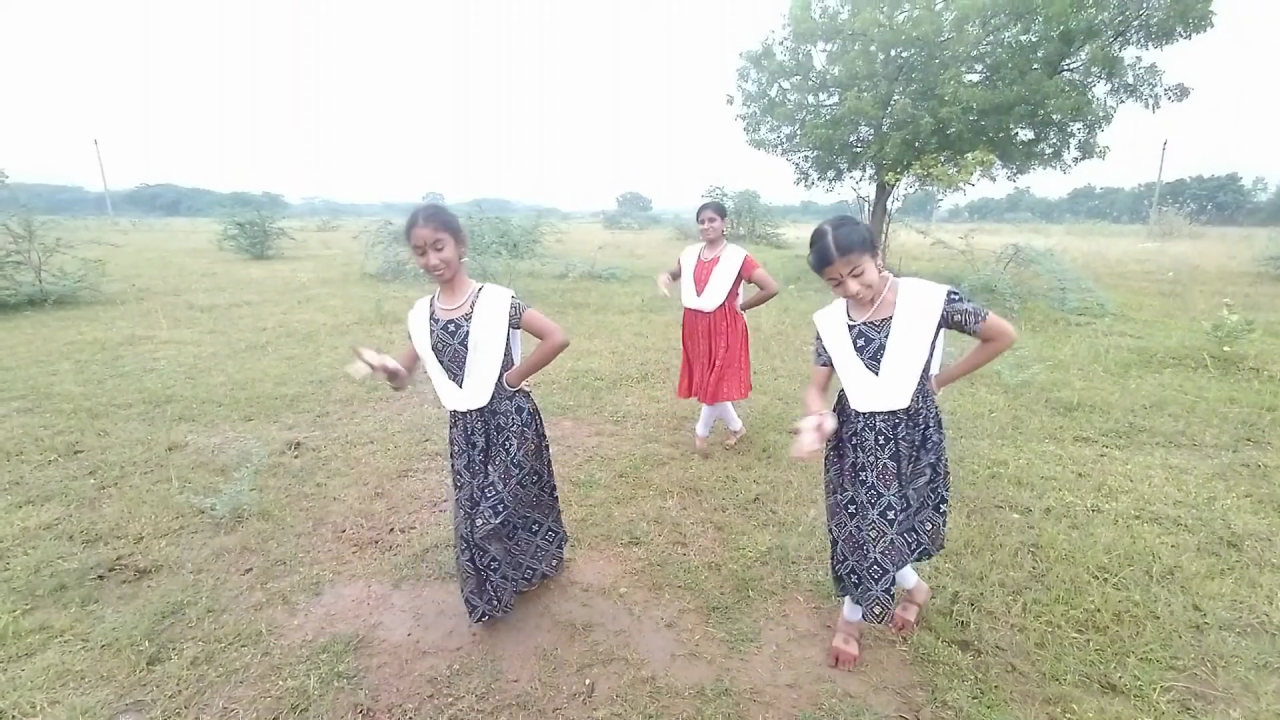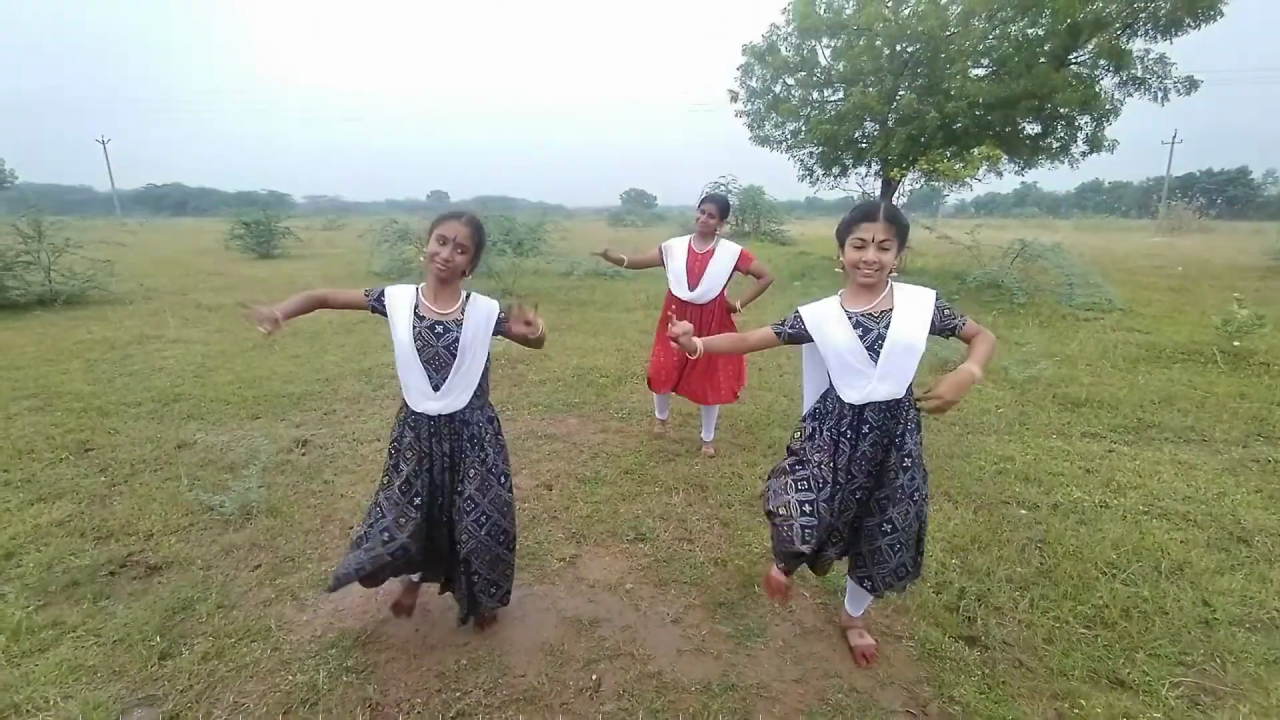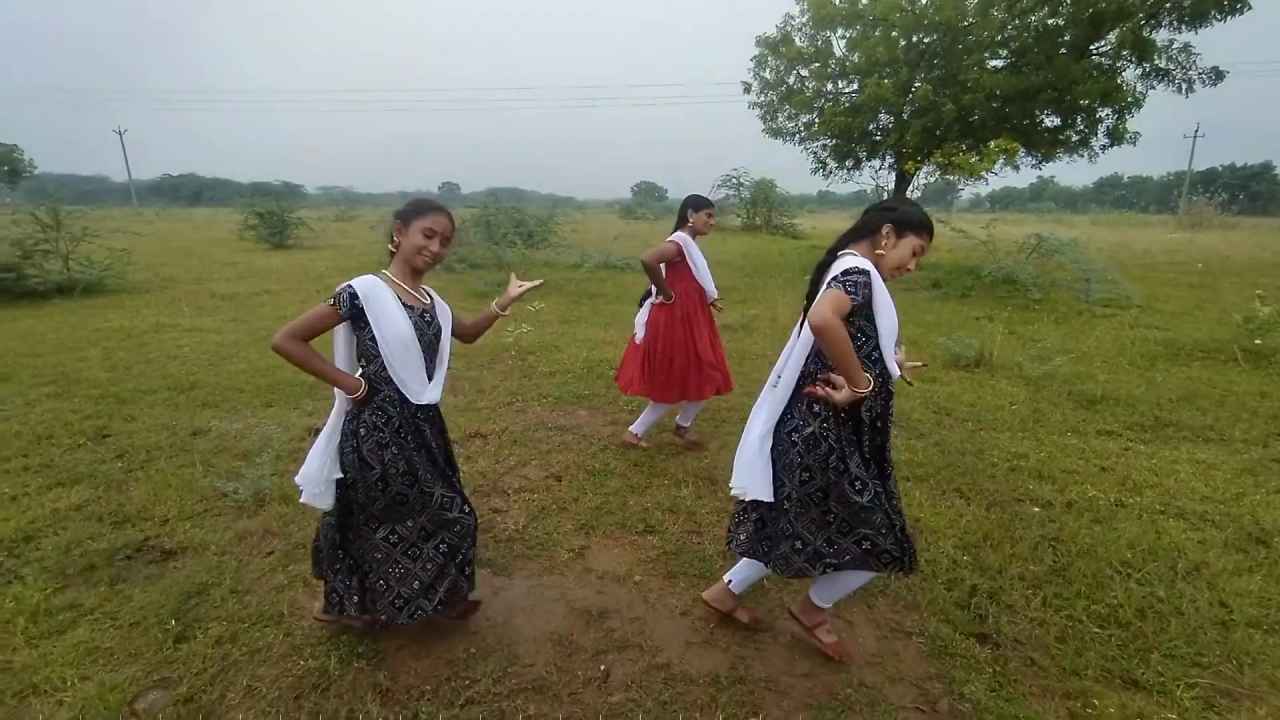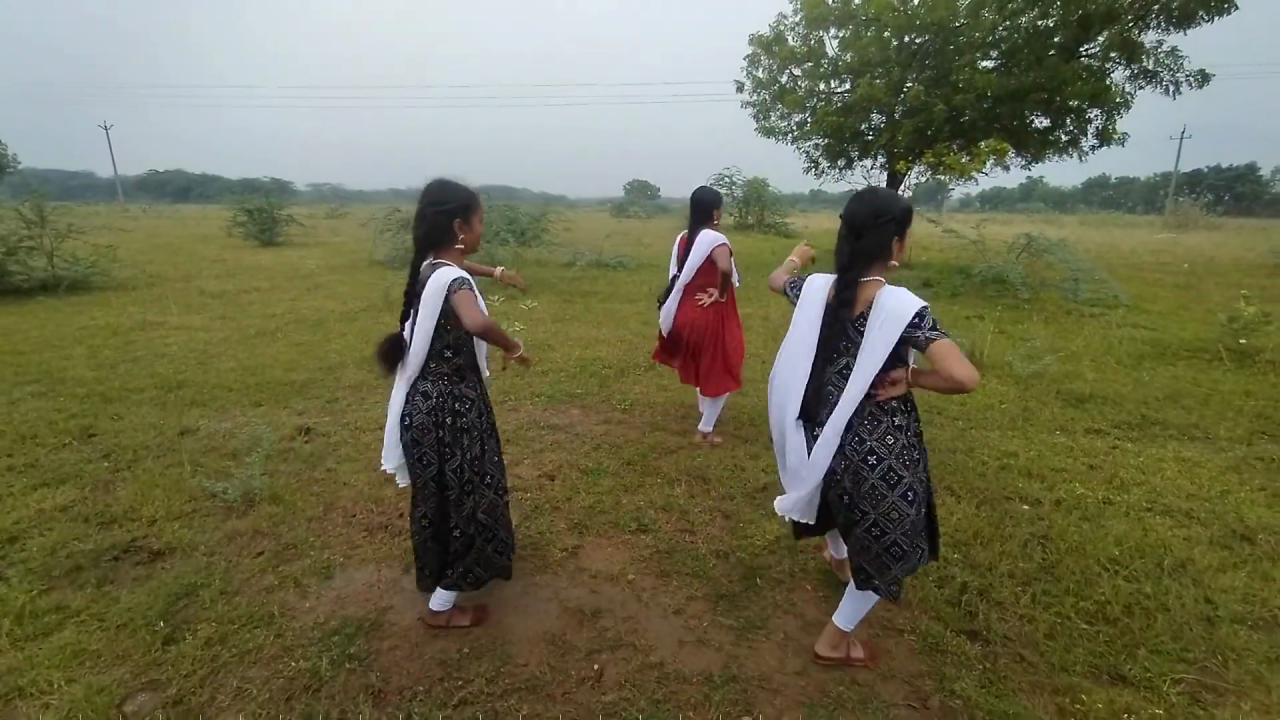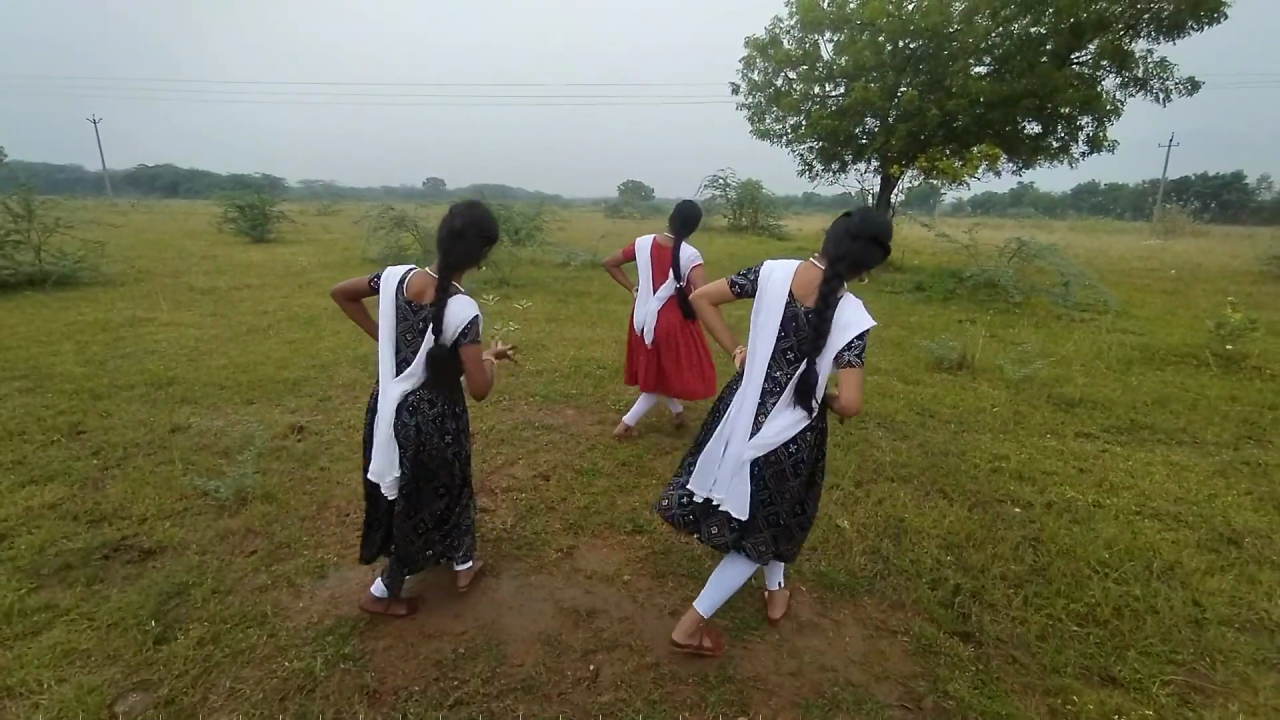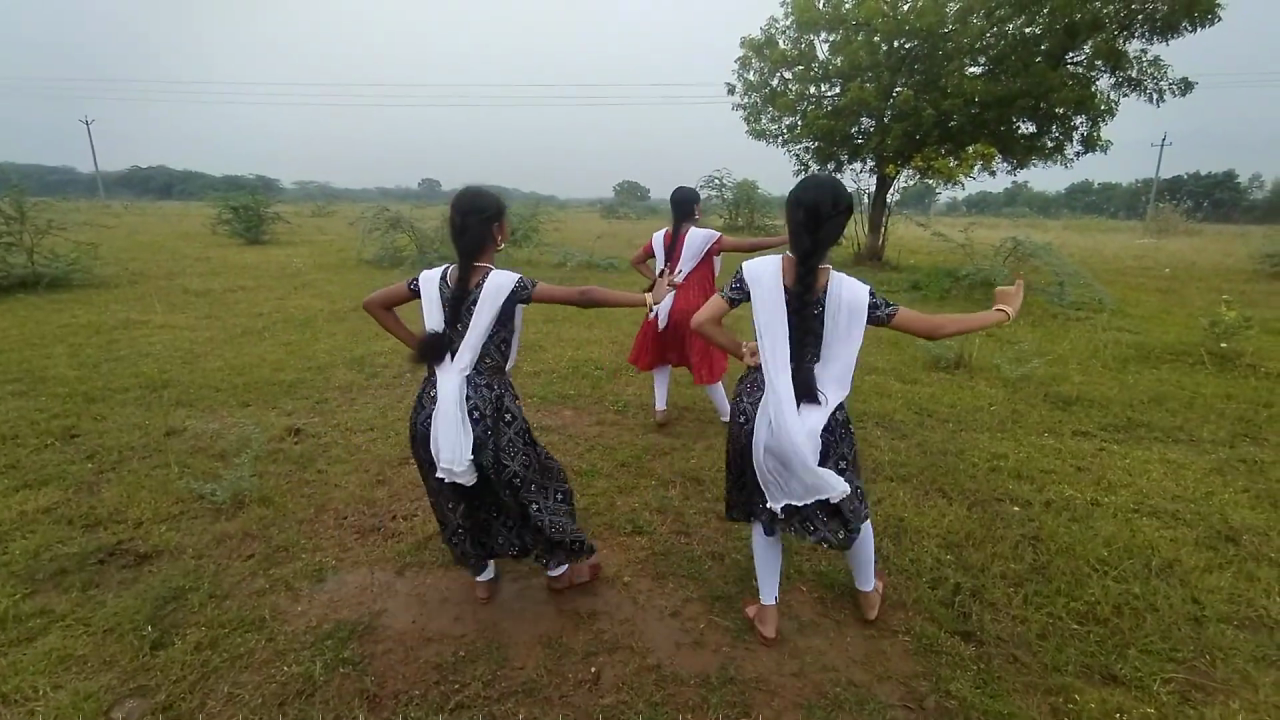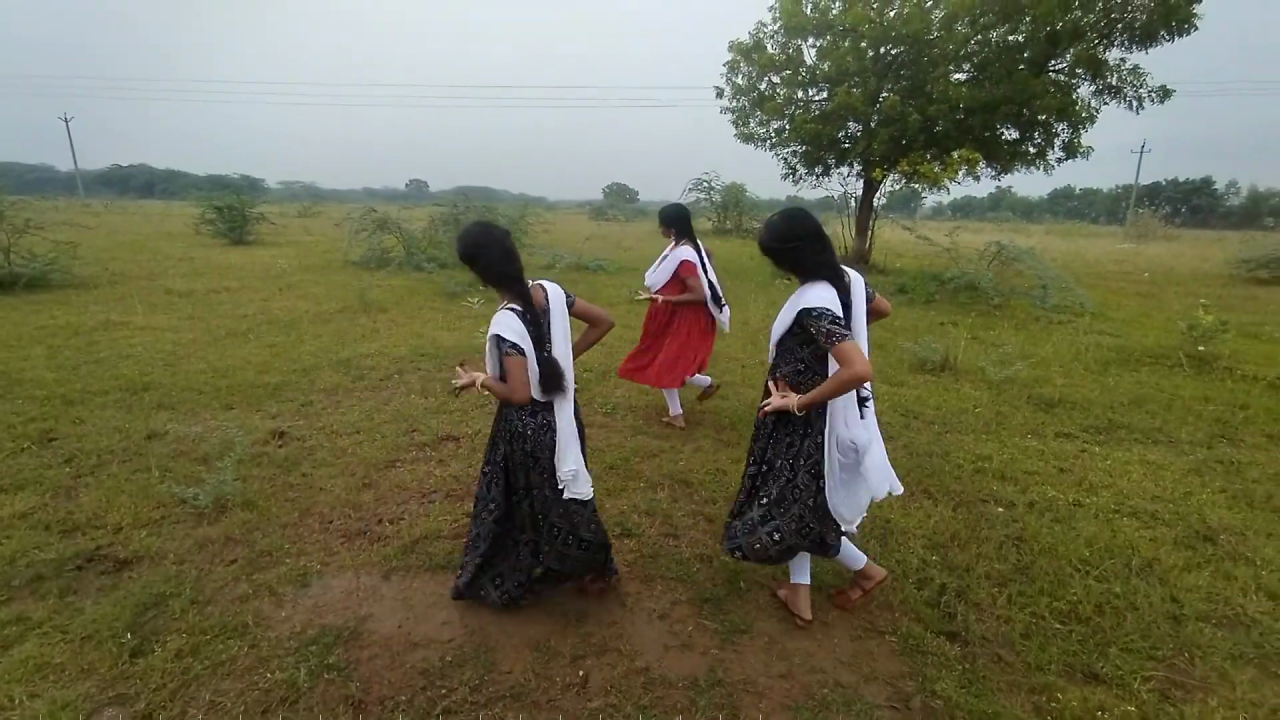
dt=0.7s
person 1, frame 1
left shoulder: (932, 300)
right shoulder: (828, 320)
left elbow: (996, 335)
right elbow: (819, 377)
left wrist: (941, 378)
right wrist: (817, 416)
left hip: (911, 436)
right hip: (854, 436)
left knee: (882, 536)
right knee: (866, 530)
left ankle: (850, 621)
right ankle: (911, 587)
person 1, frame 2
left shoulder: (921, 303)
right shoulder: (817, 315)
left elbow: (982, 336)
right elbow: (749, 340)
left wrist: (968, 374)
right wrist: (696, 343)
left hip: (895, 438)
right hip: (834, 431)
left knee: (884, 541)
right knee: (799, 523)
left ankle: (853, 616)
right ankle: (784, 562)
person 1, frame 3
left shoulder: (842, 271)
right shoulder: (859, 273)
right elbow: (822, 318)
left wrist: (879, 362)
right wrist: (861, 380)
left hip: (812, 424)
right hip: (825, 430)
left knee: (801, 524)
right knee: (875, 539)
left ankle: (727, 591)
right ankle: (812, 607)
person 1, frame 4
left shoulder: (817, 287)
right shoulder: (904, 308)
left elbow: (776, 282)
right elbow: (965, 377)
left wrist: (791, 262)
right wrist: (912, 379)
left hip: (823, 432)
right hip: (880, 446)
right knee: (891, 542)
left ankle: (839, 553)
right ankle: (836, 638)
person 1, frame 5
left shoulder: (774, 272)
right shoulder: (852, 318)
left elbow: (701, 298)
right elbow: (848, 405)
left wrist: (735, 350)
right wrist: (824, 397)
left hip: (746, 411)
right hip: (793, 432)
left knee: (760, 513)
right knee: (765, 525)
left ankle: (776, 591)
right ankle: (692, 624)
person 1, frame 6
left shoulder: (758, 272)
right shoulder: (850, 294)
left elbow: (700, 322)
right elbow: (930, 328)
left wrist: (742, 350)
right wrist: (1001, 313)
left hip: (759, 411)
right hip: (815, 419)
left knee: (767, 505)
right knee: (843, 505)
left ankle: (767, 610)
right ankle: (868, 595)
person 1, frame 7
left shoulder: (814, 305)
right shoulder: (847, 279)
left elbow: (861, 370)
right elbow: (881, 309)
left wrist: (803, 401)
left hip: (806, 424)
right hip: (807, 415)
left knee: (795, 511)
right knee: (795, 507)
left ankle: (865, 569)
right ankle: (798, 592)
person 2, frame 1
left shoulder: (492, 300)
right shoulder: (421, 314)
left elbow: (556, 337)
right elbow: (405, 373)
left wrist: (512, 380)
right wrist: (392, 371)
left hip: (505, 421)
right hip: (464, 424)
left knee: (495, 514)
right knee: (474, 514)
left ankle: (506, 587)
person 2, frame 2
left shoulder: (485, 311)
right shoulder: (396, 298)
left elbow: (533, 338)
right elbow: (324, 297)
left wrist: (534, 333)
right wrist: (280, 312)
left hip: (471, 429)
right hip: (418, 429)
left knee: (482, 524)
right knee: (403, 517)
left ankle: (482, 598)
right ankle: (414, 576)
person 2, frame 3
left shoulder: (431, 301)
right shoulder: (363, 292)
left elbow: (467, 333)
right elbow: (286, 341)
left wrist: (504, 303)
right wrist: (349, 383)
left hip: (420, 422)
right hip: (381, 426)
left knee: (420, 516)
right knee: (441, 514)
person 2, frame 4
left shoulder: (430, 268)
right shoulder: (453, 280)
right elbow: (477, 323)
left wrist: (494, 272)
right wrist: (512, 345)
left hip: (440, 404)
right hip: (446, 411)
left knee: (476, 489)
right knee: (466, 500)
left ankle: (487, 558)
right ankle: (441, 606)
person 2, frame 5
left shoulder: (396, 277)
right shoulder: (464, 311)
left elbow: (340, 293)
right elbow: (479, 388)
right wrist: (491, 357)
left hip: (391, 406)
right hip: (435, 416)
left knee: (408, 493)
right knee: (435, 494)
left ankle: (463, 563)
right ankle: (381, 592)
person 2, frame 6
left shoulder: (434, 279)
right shoulder: (505, 284)
left elbow: (373, 303)
right elbow: (581, 297)
left wrist: (418, 345)
right wrist: (648, 298)
left hip: (436, 406)
right hip: (486, 404)
left knee: (464, 491)
right knee: (532, 481)
left ankle: (483, 577)
right ankle: (560, 570)
person 2, frame 7
left shoulder: (505, 327)
right shoulder: (551, 293)
left elbow: (519, 395)
right elbow: (604, 322)
left wrist: (480, 380)
left hip: (524, 428)
right hip: (559, 420)
left knee: (514, 508)
right knee: (553, 501)
person 3, frame 1
left shoulder: (738, 257)
right shoulder: (689, 255)
left elbow: (772, 288)
right elbow: (674, 274)
left wrist: (740, 306)
right wrist: (665, 278)
left hip: (724, 328)
right hip: (695, 326)
left knee: (717, 387)
right knee: (704, 386)
left ankle: (702, 431)
right ankle: (736, 426)
person 3, frame 2
left shoulder: (731, 252)
right shoulder: (675, 247)
left elbow: (766, 277)
right elbow: (636, 261)
left wrist: (740, 304)
right wrist: (612, 256)
left hip: (711, 324)
right hip: (676, 319)
left knee: (711, 383)
right knee: (661, 375)
left ankle: (707, 438)
right ankle: (662, 415)
person 3, frame 3
left shoulder: (687, 243)
right shoulder: (680, 241)
right elbow: (648, 260)
left wrist: (708, 301)
right wrist: (668, 294)
left hip: (685, 323)
right hip: (675, 324)
left knee: (680, 384)
right knee: (702, 383)
left ankle: (636, 431)
right ankle: (683, 425)
person 3, frame 4
left shoulder: (683, 238)
right shoulder: (716, 240)
right elbow: (725, 269)
right wrist: (721, 293)
left hip: (684, 315)
right hip: (711, 317)
left knee: (699, 363)
right knee: (721, 372)
left ankle: (705, 409)
right ankle: (705, 431)
person 3, frame 5
left shoulder: (644, 243)
right shoulder: (691, 255)
left elbow: (609, 263)
left wrist: (633, 288)
left hip: (645, 318)
right hip: (674, 321)
left knee: (655, 370)
right knee: (668, 374)
left ankle: (677, 411)
right ankle: (627, 423)
person 3, frame 6
left shoulder: (659, 237)
right shoulder: (705, 238)
left elbow: (637, 261)
right elbow: (749, 244)
right wrist: (788, 238)
left hip: (667, 308)
right hip: (695, 309)
left knee: (663, 357)
right knee: (705, 364)
left ankle: (660, 408)
right ankle: (728, 417)
person 3, frame 7
left shoulder: (683, 257)
right shoulder: (692, 245)
left elbow: (700, 295)
right elbow: (705, 259)
left wrist: (664, 299)
left hip: (680, 318)
right hip: (669, 317)
left knee: (666, 366)
right knee: (659, 366)
left ankle: (706, 382)
right ankle: (676, 413)
